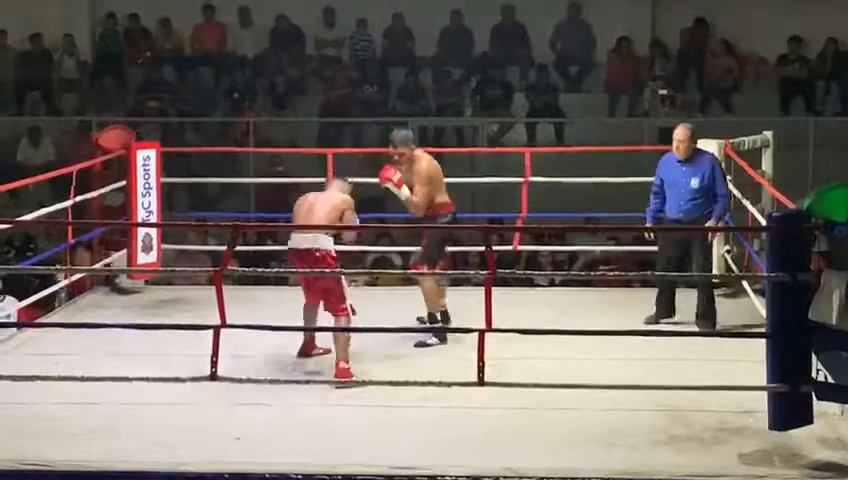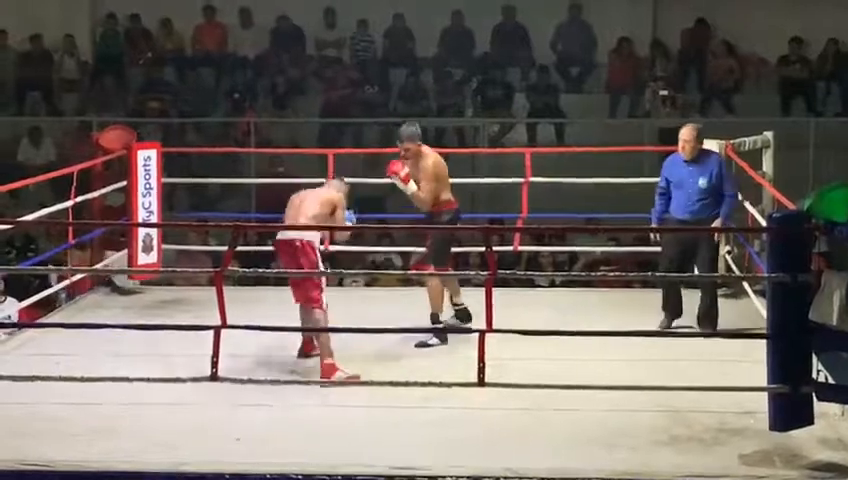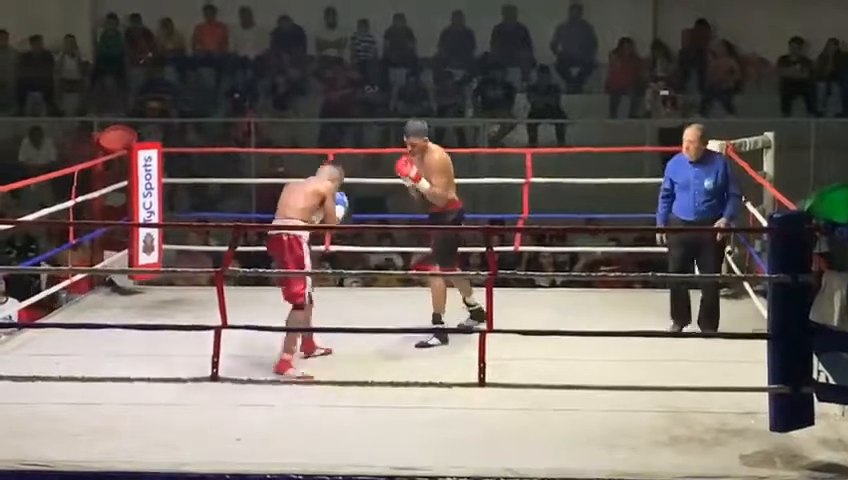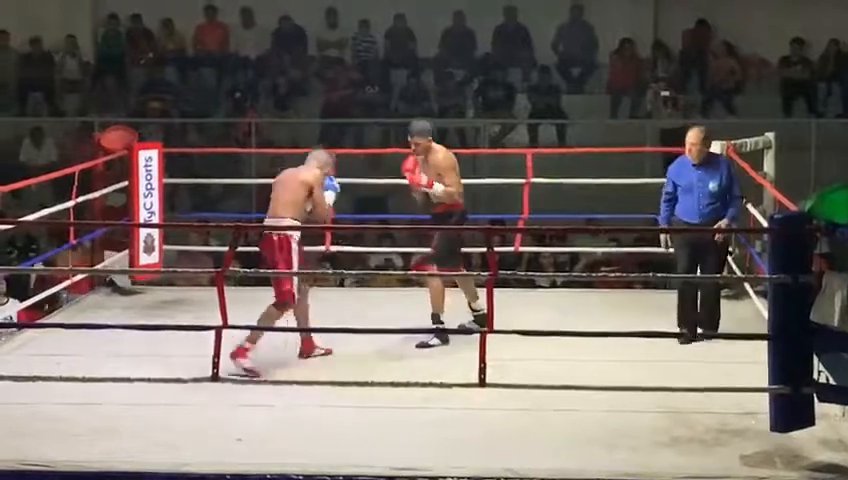
dt=0.1s
person 1, frame 1
left shoulder: (423, 166)
right shoulder: (406, 163)
left elbow: (418, 209)
right elbow: (408, 199)
left wrist: (400, 185)
right wrist: (393, 184)
left hip: (440, 217)
right hip: (435, 216)
left knee: (423, 269)
right knee: (431, 265)
left ankle: (439, 331)
right ankle: (440, 313)
person 1, frame 2
left shoulder: (429, 162)
right shoulder: (412, 159)
left elbow: (424, 202)
right elbow: (414, 194)
left wrist: (406, 181)
right wrist: (401, 178)
left hip: (443, 214)
right hip: (439, 214)
left knee: (430, 268)
right knee: (441, 266)
left ankle: (438, 331)
right ankle: (462, 312)
person 1, frame 3
left shoulder: (436, 158)
right shoulder: (418, 157)
left elbow: (440, 198)
right elbow: (419, 195)
left wrist: (418, 180)
right wrist: (409, 180)
left hip: (447, 215)
right hip: (442, 215)
left knee: (435, 268)
right knee: (448, 266)
left ankle: (439, 330)
right ankle: (476, 312)
person 1, frame 4
left shoulder: (441, 157)
right shoulder: (422, 159)
left elbow: (456, 192)
right elbow: (421, 200)
left wrist: (430, 185)
right wrist: (413, 180)
left hip: (450, 216)
right hip: (441, 216)
left knee: (432, 269)
right knee: (454, 268)
left ankle: (439, 331)
right ankle: (480, 316)
person 2, frame 1
left shoulder: (304, 199)
right shoulder: (345, 200)
right elbow: (349, 237)
right wrist: (353, 222)
left hip: (296, 246)
right hip: (319, 248)
left knee: (313, 295)
right knee: (341, 311)
left ankle: (308, 346)
right ankle: (342, 369)
person 2, frame 2
left shoulder: (299, 195)
right shoulder: (337, 198)
right elbow: (341, 236)
right wrist: (348, 222)
left hip: (283, 240)
right hip: (303, 242)
left knee: (306, 296)
right knee: (316, 304)
left ankle: (308, 345)
right ankle: (329, 368)
person 2, frame 3
left shoulder: (292, 186)
right shoulder: (327, 186)
right elbow: (332, 224)
right wrist: (340, 207)
left hip: (276, 235)
right hip: (292, 236)
left knee: (296, 290)
right knee: (301, 300)
left ankle: (308, 345)
right ankle: (285, 363)
person 2, frame 4
left shoulder: (284, 175)
right shoulder: (315, 177)
right elbow: (323, 216)
right wrist: (330, 195)
left hip: (271, 231)
right hip: (282, 235)
left knee: (301, 290)
right knee: (285, 300)
left ankle: (308, 345)
right ankle: (243, 350)
person 3, frame 1
left shoulder: (709, 162)
right shoulder: (665, 162)
left elbow: (723, 195)
right elbow: (657, 193)
left wrist: (715, 219)
right wrist: (650, 218)
left hip: (699, 226)
right hip: (671, 224)
left knee: (703, 273)
right knee: (666, 269)
left ankle: (706, 320)
right ankle: (663, 310)
person 3, frame 2
left shoulder: (715, 162)
right shoulder: (670, 163)
left elbow: (730, 195)
right elbow: (662, 195)
left wrist: (722, 219)
right wrist: (656, 221)
left hip: (706, 227)
right hip: (676, 225)
left knee: (708, 276)
right knee: (668, 270)
left ankle: (707, 323)
right ankle: (671, 312)
person 3, frame 3
left shoulder: (720, 163)
right shoulder: (674, 164)
left elbow: (734, 195)
right elbow: (665, 197)
left wrist: (726, 218)
right wrist: (661, 224)
left hip: (711, 228)
right hip: (680, 226)
left knee: (710, 277)
right knee: (676, 273)
left ankle: (708, 324)
right ankle: (680, 318)
person 3, frame 4
left shoulder: (723, 165)
right shoulder: (677, 167)
left elbow: (736, 197)
right elbow: (667, 199)
left wrist: (728, 220)
right wrist: (664, 227)
left hip: (715, 231)
right hip: (685, 230)
left knee: (712, 281)
right knee: (685, 277)
left ankle: (708, 326)
right ankle: (687, 327)
